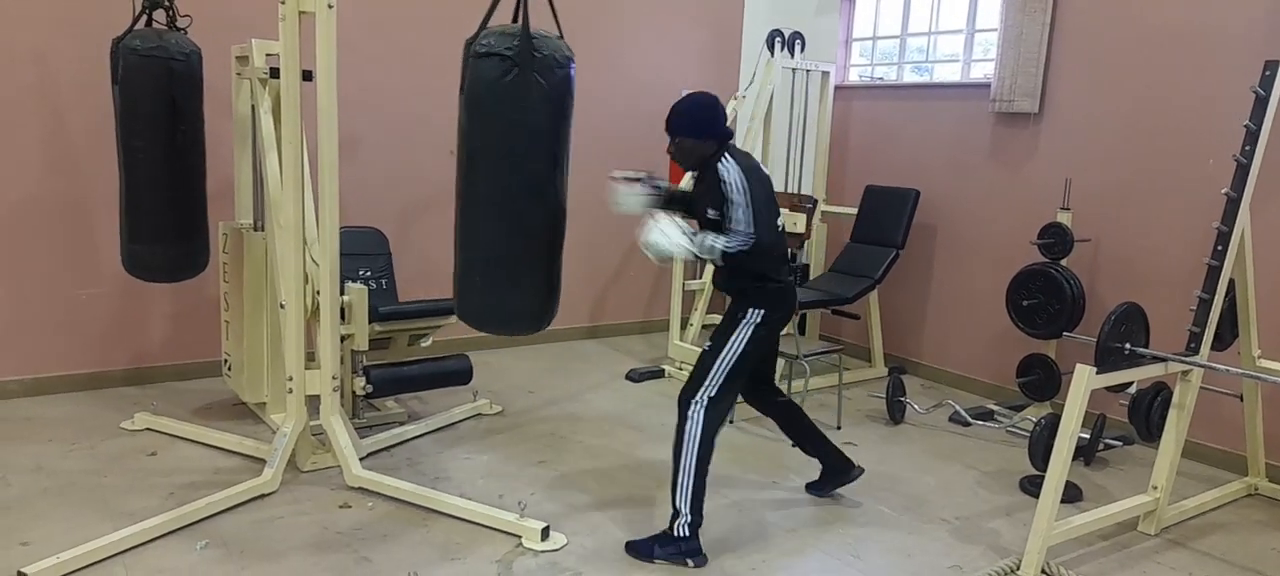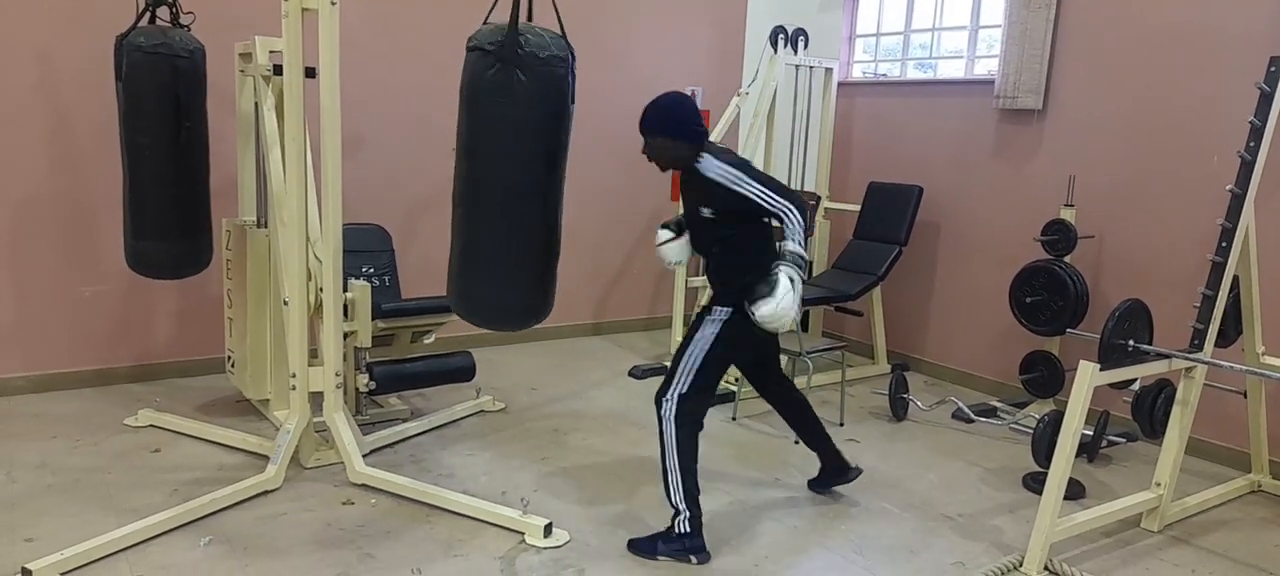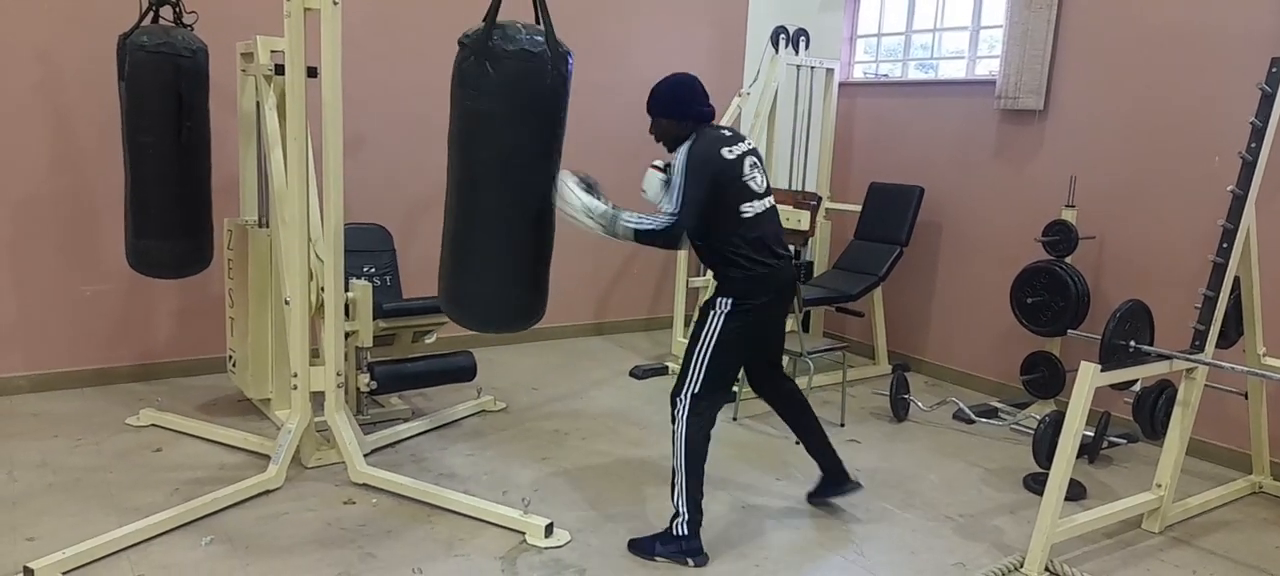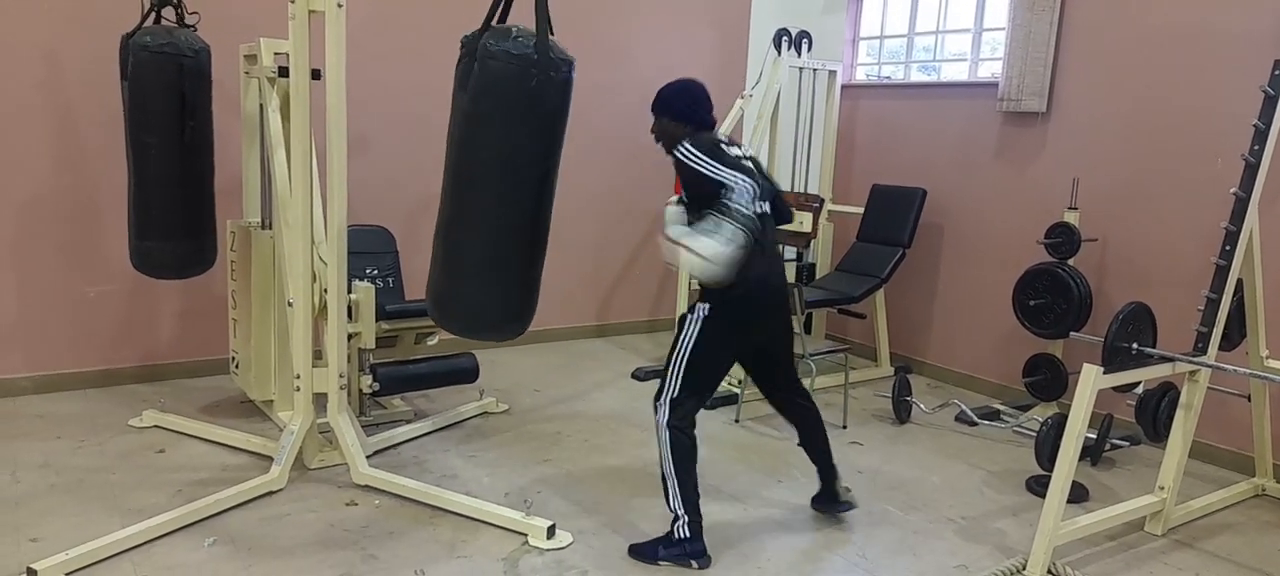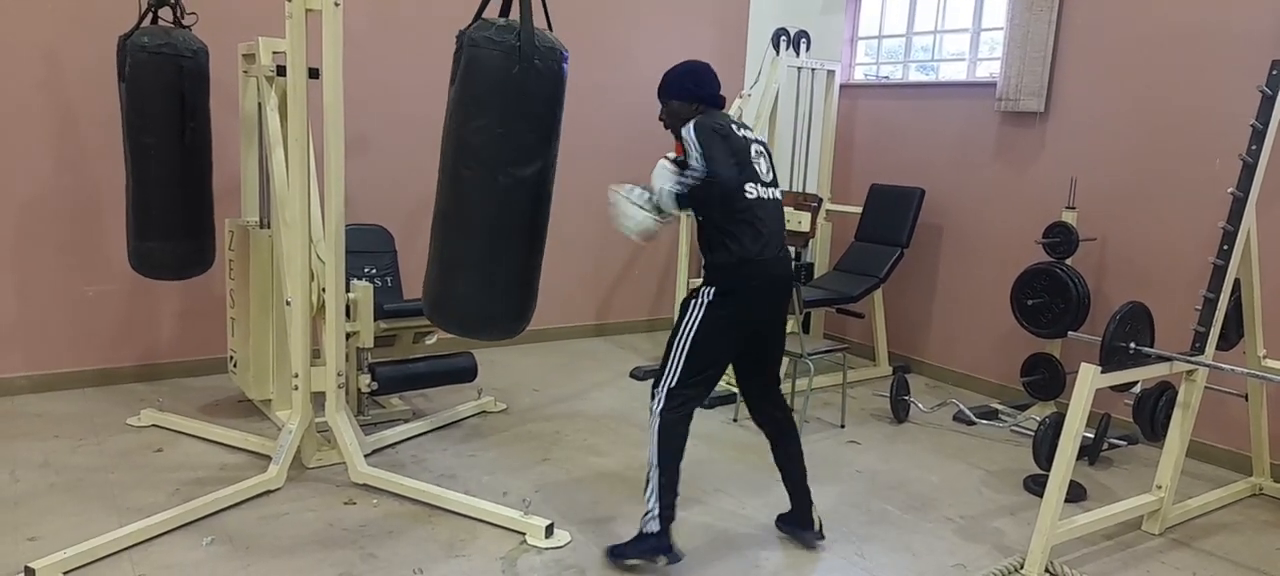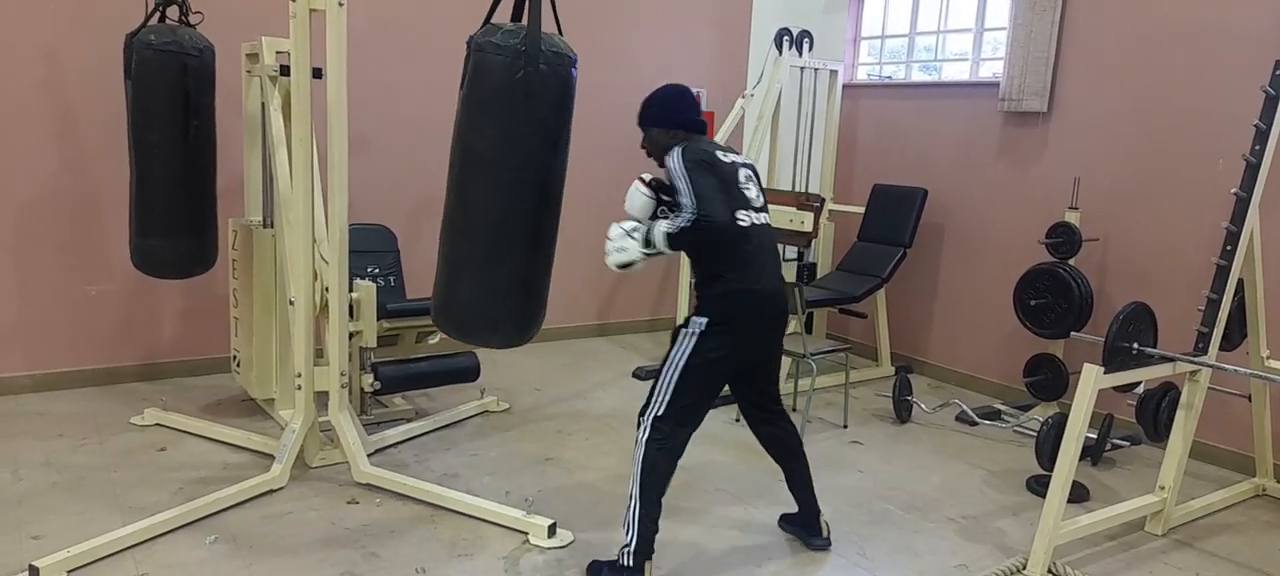
dt=0.2s
person 1, frame 1
left shoulder: (730, 169)
right shoulder: (712, 169)
left elbow: (745, 241)
right elbow: (693, 209)
left wrist: (685, 242)
right wrist: (656, 195)
left hip: (758, 304)
right hip: (747, 297)
left knee: (699, 402)
right knee: (758, 390)
left ankle: (684, 535)
right ankle: (838, 466)
person 1, frame 2
left shoulder: (711, 169)
right shoulder: (701, 163)
left elbow: (790, 207)
left wrist: (786, 276)
right wrist: (678, 237)
left hip: (740, 302)
right hip: (750, 293)
left knee: (676, 403)
right knee: (770, 380)
left ankle: (688, 534)
right ankle: (835, 466)
person 1, frame 3
left shoulder: (697, 152)
right shoulder: (737, 141)
left elbow: (669, 228)
left wrist: (597, 211)
right wrist: (671, 186)
left hip: (744, 294)
right hip: (774, 281)
left knee: (692, 403)
right knee: (770, 379)
left ankle: (684, 536)
right ankle: (833, 473)
person 1, frame 4
left shoulder: (691, 153)
right shoulder: (732, 152)
left elbow: (743, 190)
right elbow: (779, 211)
left wrist: (714, 236)
left hip: (726, 302)
right hip: (767, 291)
left knee: (673, 408)
right knee: (786, 388)
left ankle: (686, 537)
right ankle: (833, 487)
person 1, frame 5
left shoulder: (699, 131)
right shoulder: (746, 136)
left elbow: (711, 181)
left wrist: (666, 201)
left hip: (731, 285)
right hip: (776, 279)
left knee: (673, 400)
right knee: (767, 397)
left ankle: (656, 534)
right ankle: (804, 516)
person 1, frame 6
left shoulder: (686, 157)
right shoulder: (734, 160)
left elbow: (702, 220)
left wrist: (647, 238)
right wrist: (662, 198)
left hip: (724, 311)
right hip: (770, 305)
left knee: (662, 427)
right knee: (767, 412)
right ankle: (812, 520)
